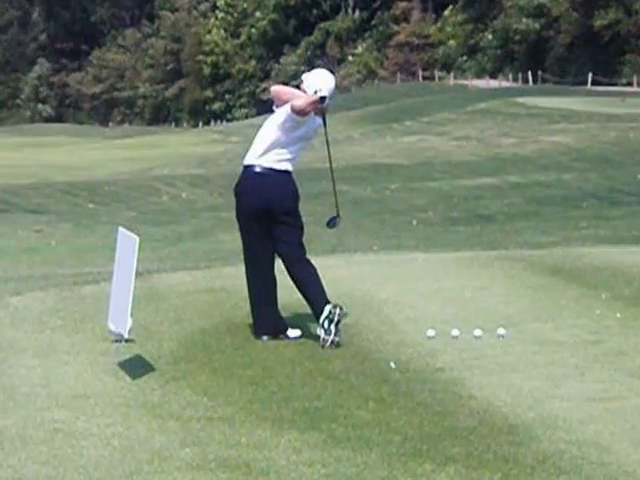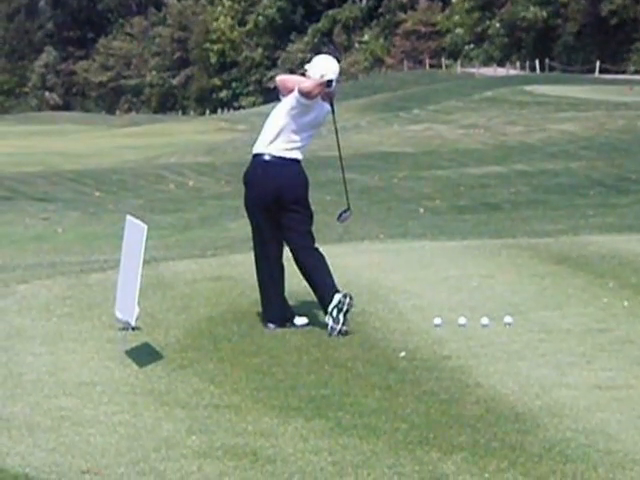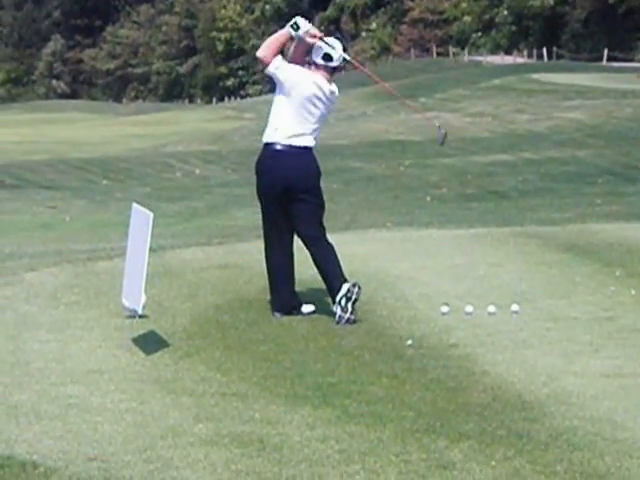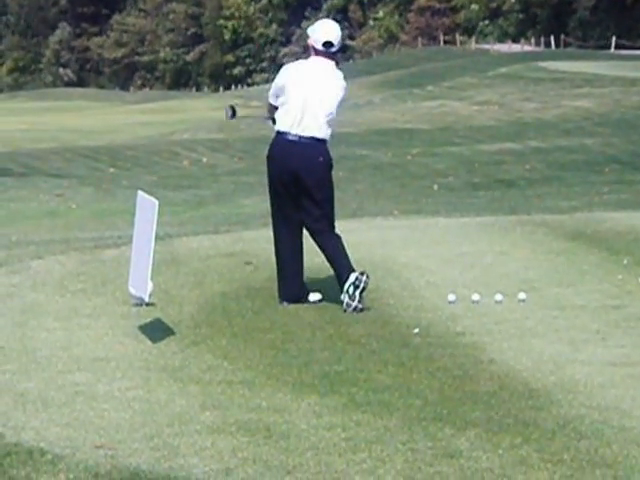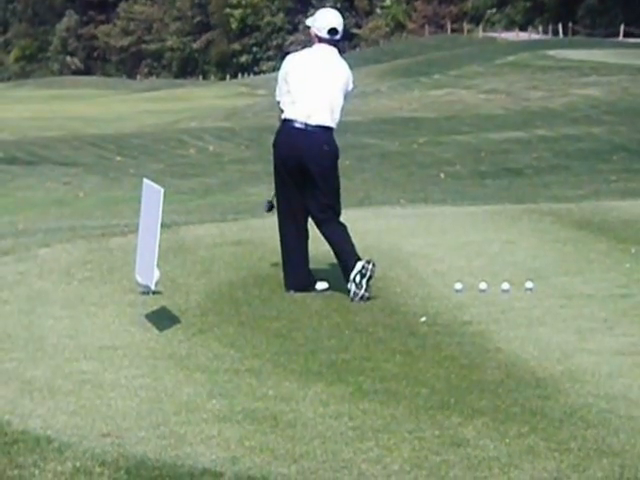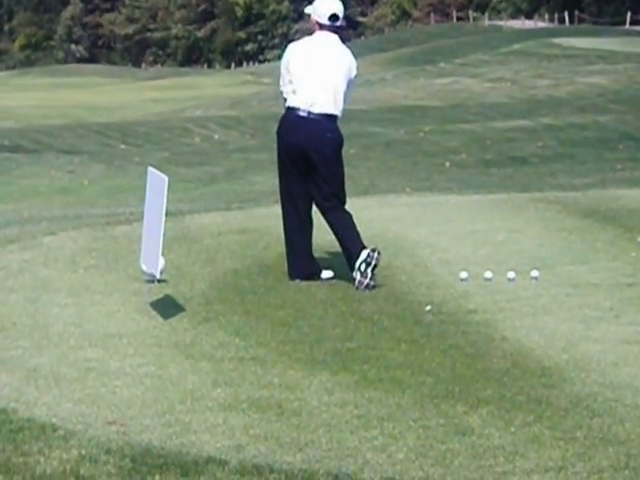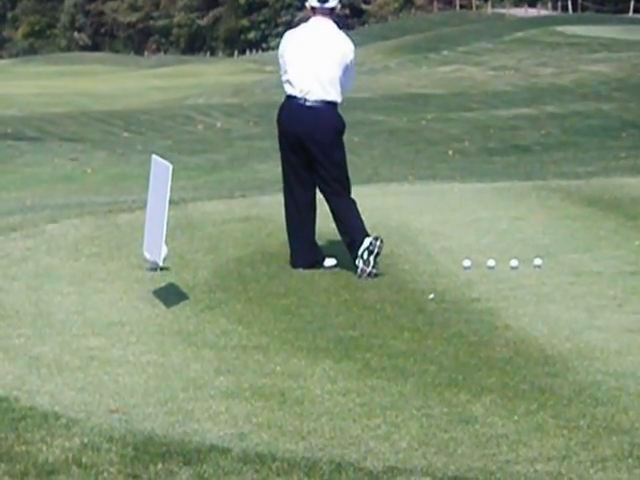
dt=0.7s
person 1, frame 1
left shoulder: (301, 114)
right shoulder: (315, 121)
left elbow: (299, 105)
right elbow: (276, 90)
left wrist: (313, 97)
right wrist: (315, 101)
left hip: (252, 184)
right hip: (282, 185)
left knee: (258, 260)
right knee: (295, 255)
left ankle: (268, 325)
right ankle: (324, 308)
person 1, frame 2
left shoulder: (306, 99)
right shoulder: (323, 109)
left elbow: (305, 87)
right elbow: (282, 80)
left wrist: (318, 83)
right wrist: (326, 88)
left hip: (261, 172)
right hip: (291, 174)
left knee: (267, 247)
right knee: (303, 244)
left ankle: (276, 313)
right ankle: (332, 297)
person 1, frame 3
left shoulder: (297, 77)
right shoulder: (330, 93)
left elbow: (263, 55)
right elbow: (297, 60)
left wrist: (294, 28)
right wrist: (303, 36)
left hip: (273, 161)
right hip: (304, 163)
left knee: (277, 236)
right knee: (314, 233)
left ankle: (284, 302)
right ankle: (340, 288)
person 1, frame 4
left shoulder: (291, 71)
right shoulder: (339, 81)
left elbow: (271, 108)
left hip: (283, 149)
right hip: (315, 153)
left knee: (286, 223)
right knee: (321, 224)
left ankle: (292, 290)
right ankle: (348, 276)
person 1, frame 5
left shoulder: (293, 60)
right shoulder: (343, 70)
left elbow: (282, 103)
right elbow: (337, 108)
left hip: (289, 136)
right hip: (320, 141)
left knee: (291, 211)
right knee: (325, 212)
left ankle: (298, 278)
right ankle: (354, 266)
person 1, frame 6
left shoulder: (295, 48)
right shoulder: (346, 58)
left elbow: (286, 90)
right elbow: (343, 99)
left hip: (292, 125)
right hip: (324, 130)
left knee: (295, 198)
right knee: (331, 201)
left ankle: (302, 266)
right ankle: (359, 254)
person 1, frame 7
left shoulder: (290, 37)
right shoulder: (343, 43)
left elbow: (285, 78)
right elbow: (344, 86)
left hip: (292, 113)
right hip: (323, 118)
left knee: (297, 187)
right knee: (336, 188)
left ankle: (304, 254)
right ankle: (361, 243)
